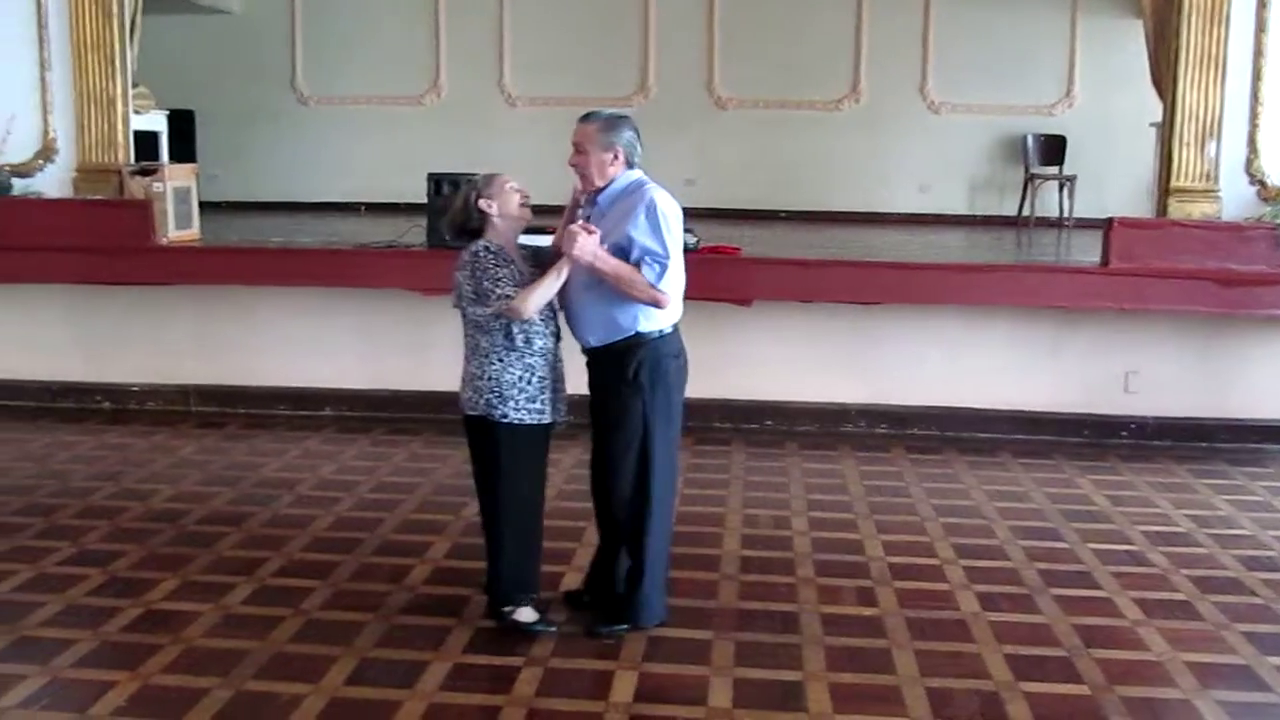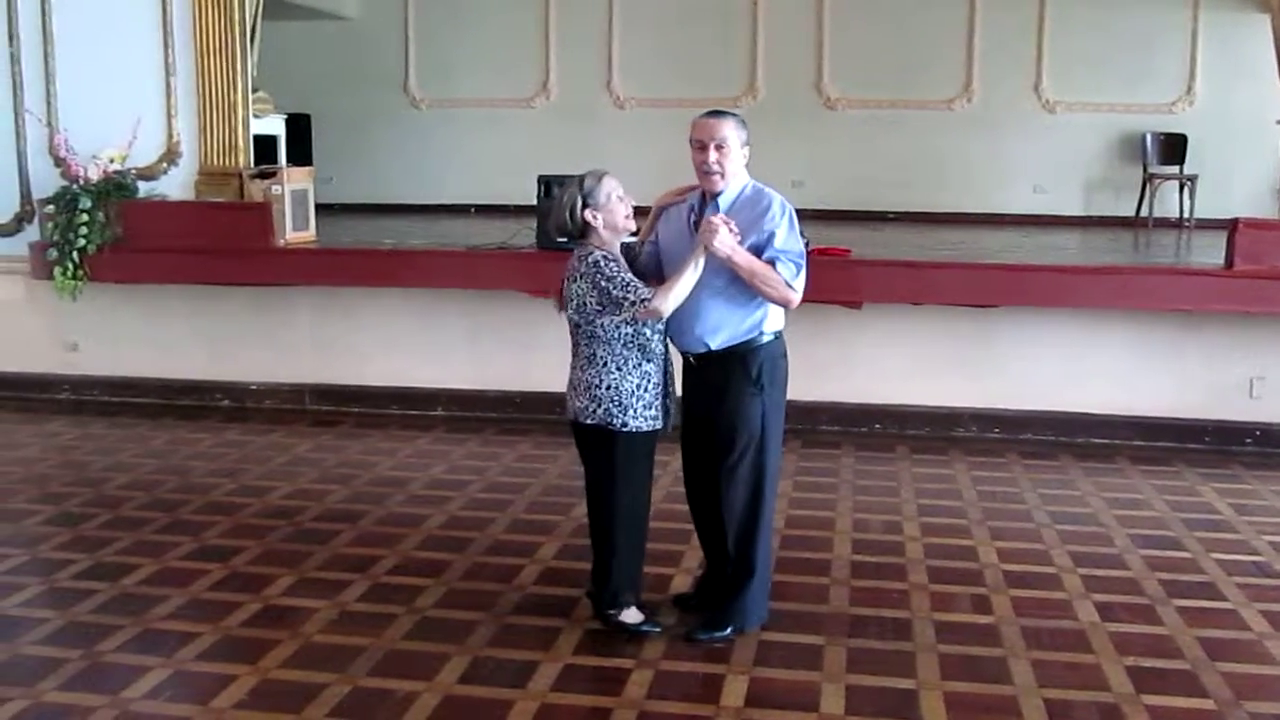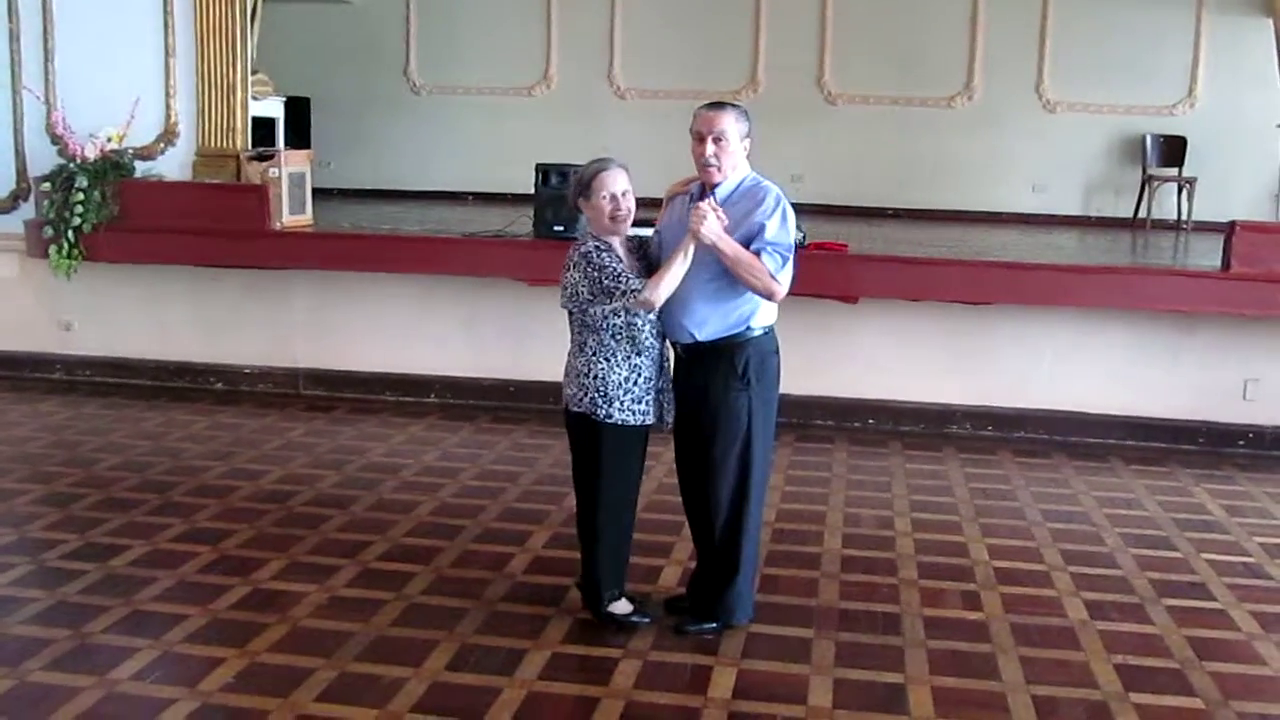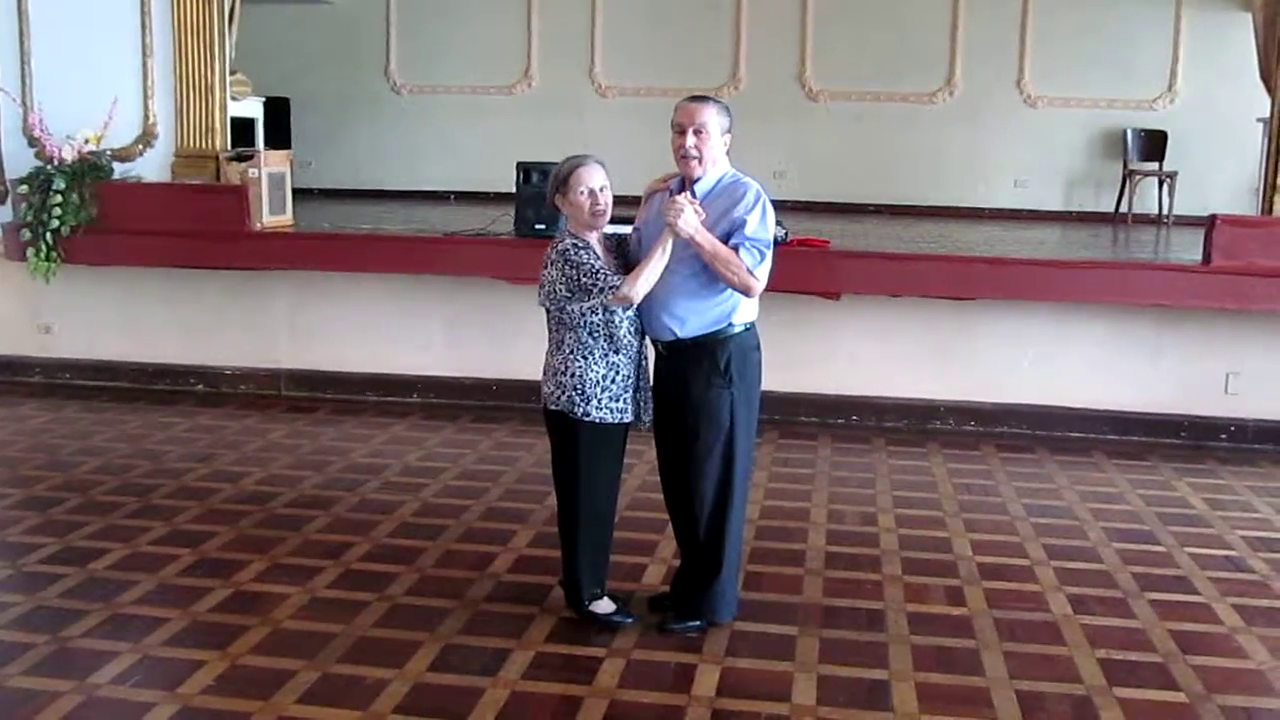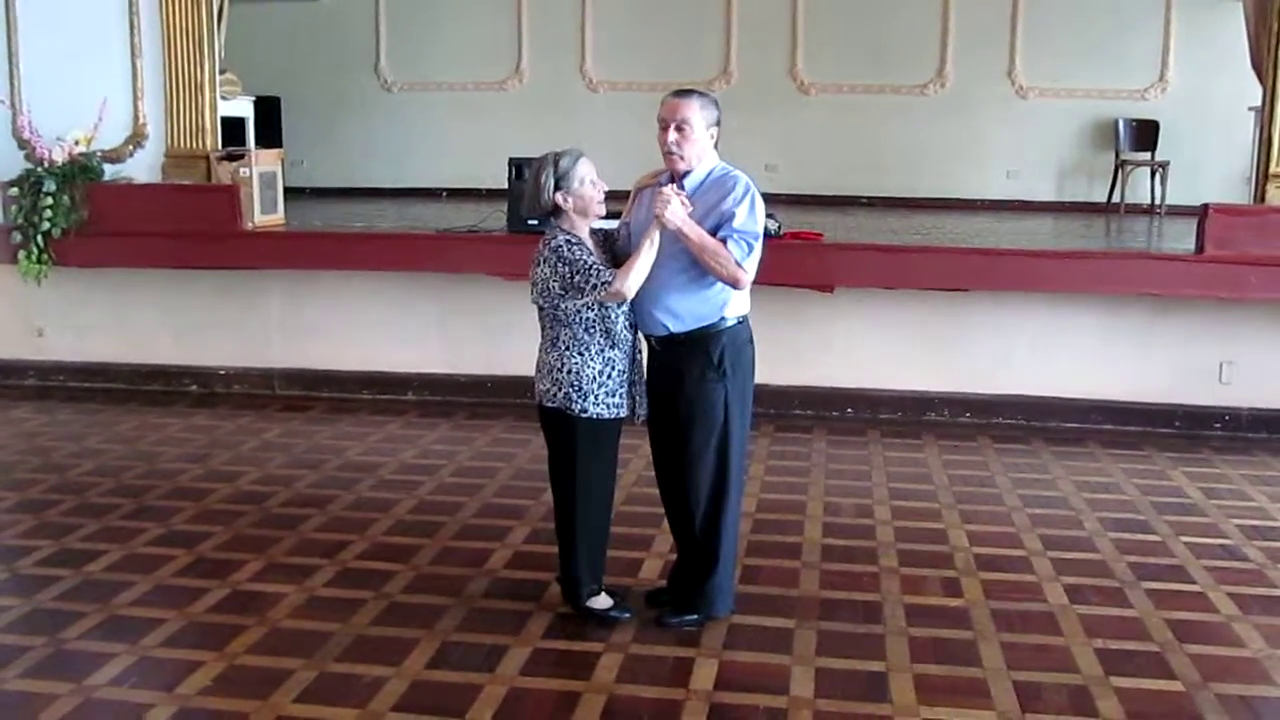
dt=1s
person 1, frame 1
left shoulder: (648, 204)
right shoulder: (597, 204)
left elbow: (661, 294)
left wrist: (595, 257)
left hip: (644, 360)
right hip: (610, 357)
left knee: (640, 482)
right knee: (609, 477)
left ankle: (640, 601)
right ankle: (607, 582)
person 1, frame 2
left shoulder: (770, 208)
right shoulder: (675, 214)
left elbow: (790, 293)
right elbow: (641, 274)
left wrist: (731, 251)
left hip: (750, 364)
right hip: (697, 365)
left knee: (743, 485)
right knee: (701, 480)
left ankle: (740, 605)
right ankle: (715, 582)
person 1, frame 3
left shoulder: (766, 201)
right shoulder: (680, 202)
left elbow: (774, 286)
left wrist: (716, 237)
left hip: (740, 360)
right hip: (689, 358)
left knee: (732, 482)
right knee: (696, 480)
left ankle: (726, 603)
right ankle: (705, 585)
person 1, frame 4
left shoulder: (745, 197)
right shoulder: (659, 197)
left elbow: (751, 281)
right elbow: (633, 267)
left wrist: (694, 232)
right wrist: (665, 228)
left hip: (720, 356)
right hip: (669, 355)
left knee: (715, 482)
right knee: (677, 478)
left ankle: (710, 599)
right ankle: (689, 581)
person 1, frame 5
left shoulder: (735, 190)
right shoulder: (649, 192)
left elbow: (739, 273)
right elbow: (624, 261)
left wrist: (680, 224)
left hip: (713, 351)
right hip: (663, 350)
left knee: (710, 476)
right knee: (672, 472)
left ankle: (707, 594)
right ankle: (686, 576)
person 2, frame 1
left shoulder: (527, 255)
right shoulder: (479, 258)
left elbow: (554, 267)
right elbow: (522, 307)
right wrist: (571, 258)
left hip: (532, 398)
right hip: (499, 402)
left knee: (526, 498)
right knee: (509, 500)
left ankle: (517, 587)
right ankle: (506, 598)
person 2, frame 2
left shoulder: (612, 258)
right shoulder: (593, 265)
right elbow: (657, 306)
left wrist: (658, 212)
right wrist: (703, 250)
left hip: (629, 404)
right hip: (611, 408)
left knee: (627, 501)
right knee: (617, 503)
left ankle: (613, 588)
right ankle: (613, 601)
person 2, frame 3
left shoulder: (635, 247)
right shoulder: (588, 256)
left elbow: (663, 254)
right elbow: (649, 297)
right wrist: (693, 237)
left hip: (631, 396)
right hip: (601, 399)
left knee: (621, 495)
right knee: (605, 496)
left ankle: (602, 581)
right ankle: (602, 593)
person 2, frame 4
left shoulder: (614, 245)
right shoulder: (565, 254)
right elbow: (628, 293)
right wrist: (671, 231)
left hip: (613, 392)
right hip: (580, 395)
left knee: (602, 493)
right knee: (584, 495)
left ankle: (588, 580)
right ankle: (584, 592)
person 2, frame 5
left shoulder: (601, 241)
right shoulder: (557, 251)
right elbow: (621, 289)
right wrist: (657, 225)
left hip: (604, 388)
right hip: (575, 391)
left knee: (598, 489)
right knee: (579, 490)
left ankle: (586, 577)
right ankle: (581, 588)
